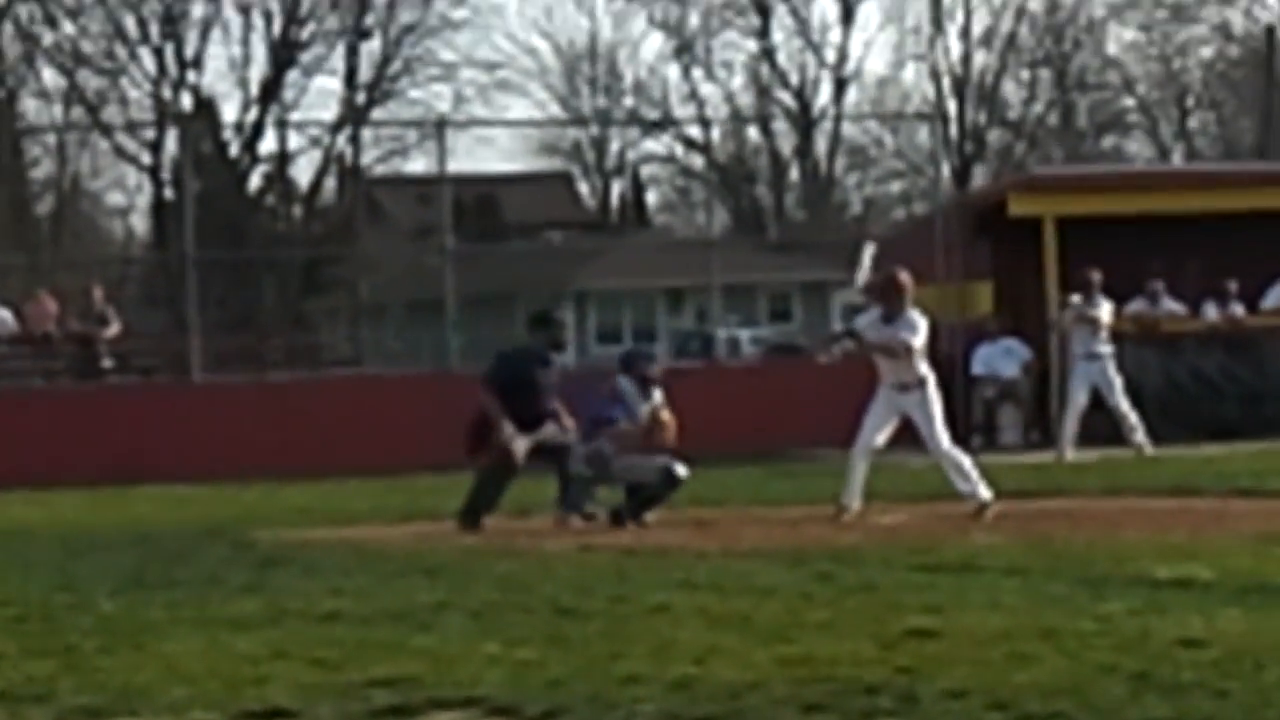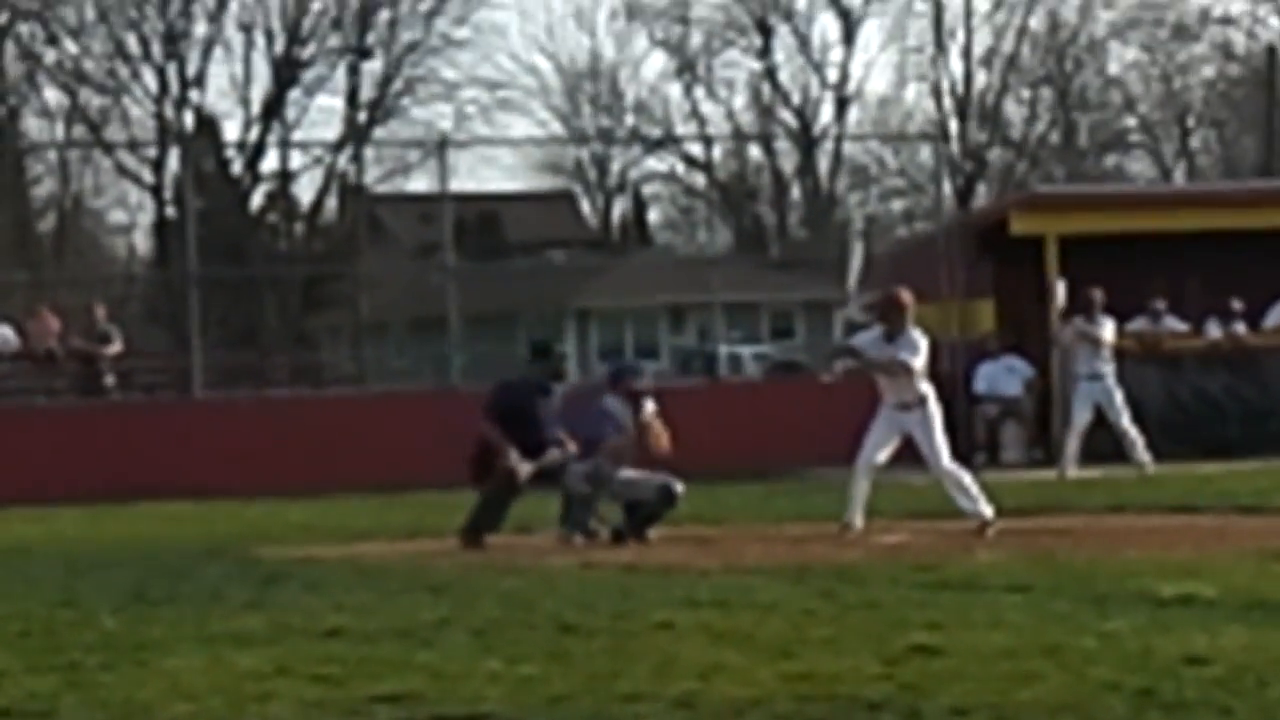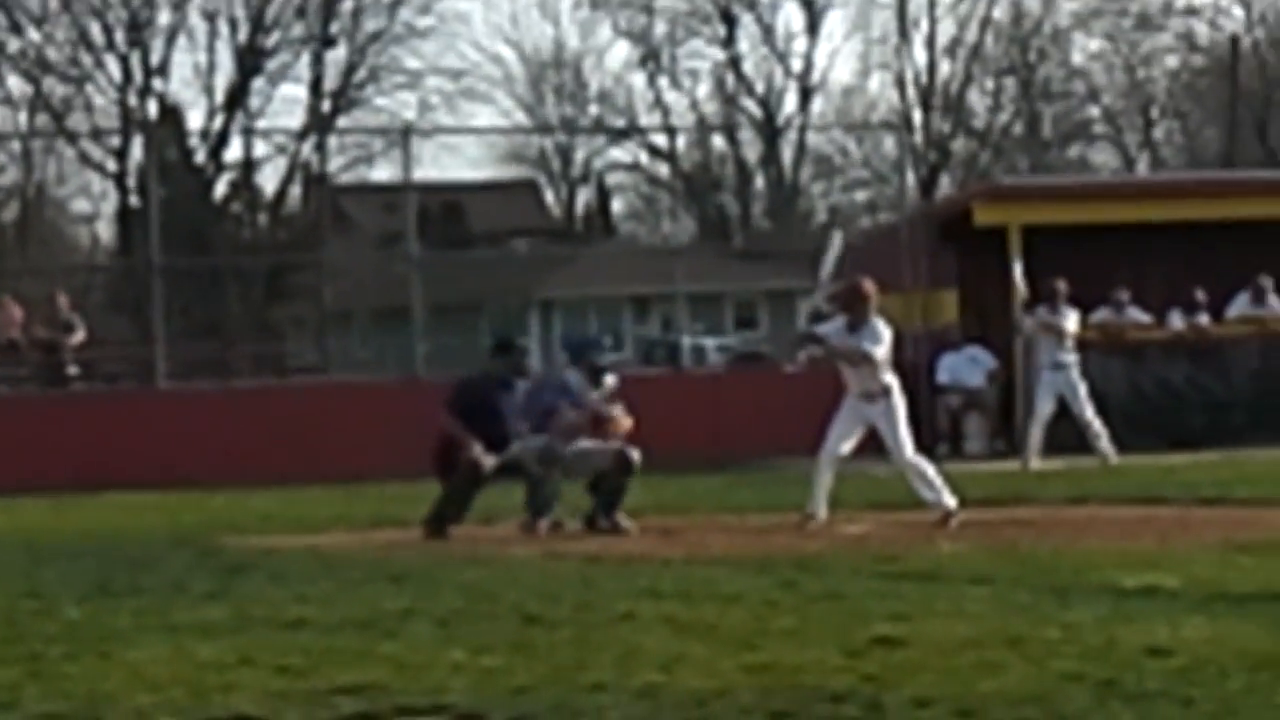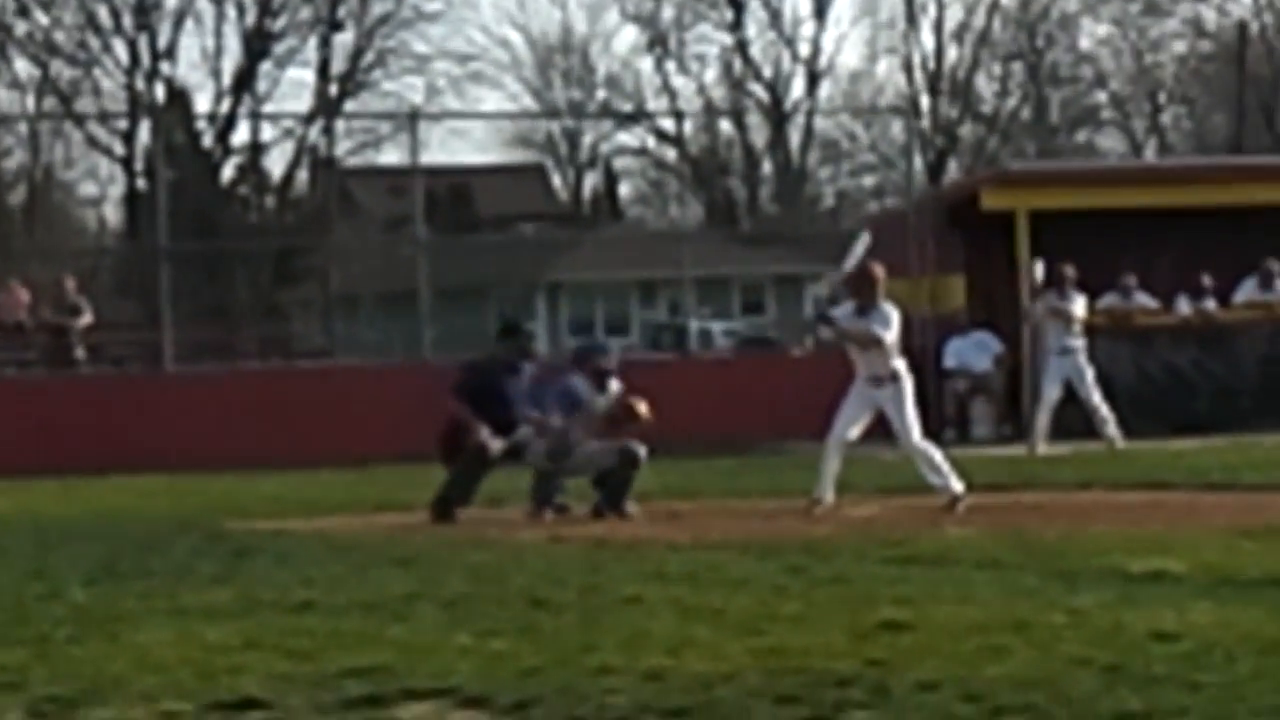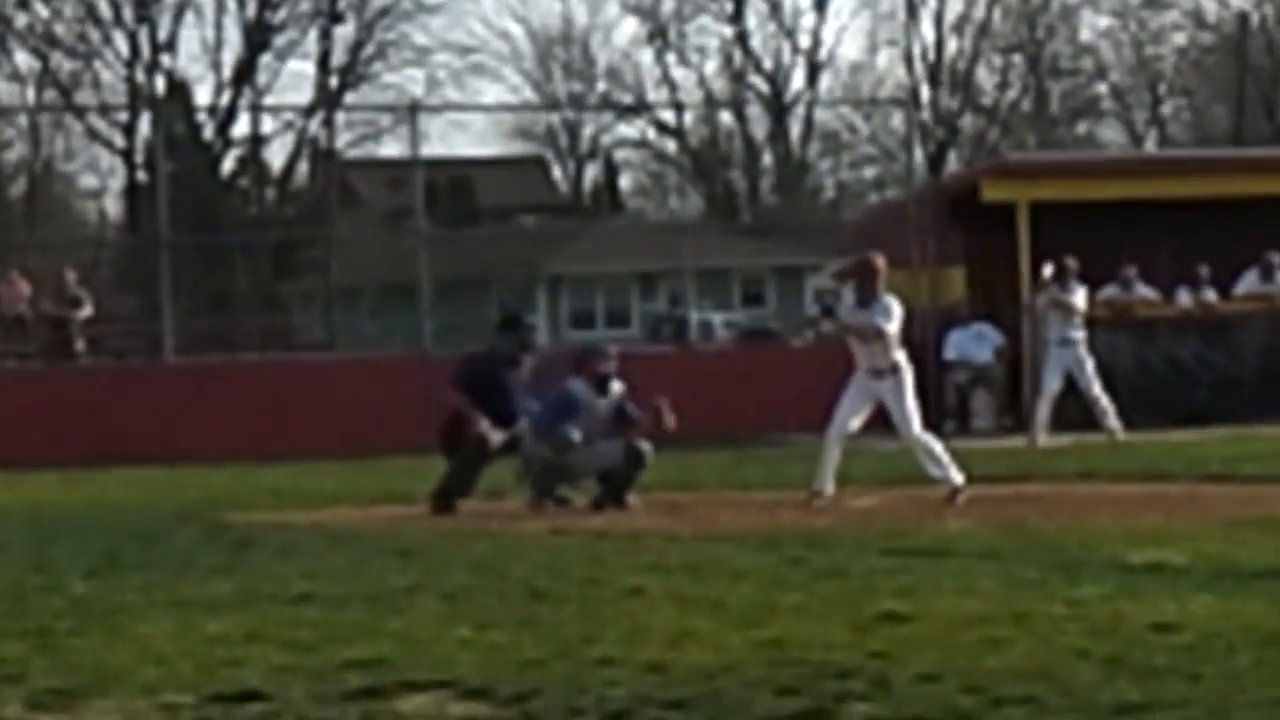
dt=0.2s
person 1, frame 1
left shoulder: (915, 322)
right shoulder: (872, 317)
left elbow: (900, 352)
right elbow: (848, 335)
left wrist: (863, 342)
left hip: (919, 390)
right hip: (890, 391)
left knee: (940, 446)
right knee: (863, 445)
left ankle: (982, 496)
right ankle: (850, 502)
person 1, frame 2
left shoulder: (916, 341)
right shoulder: (874, 335)
left elbow: (897, 371)
right elbow: (846, 351)
left wrist: (861, 359)
left hip: (920, 409)
right hip: (891, 409)
left knee: (941, 464)
right knee: (864, 462)
left ankle: (984, 513)
right ankle: (853, 520)
person 1, frame 3
left shoulder: (879, 331)
right shoulder: (838, 325)
left elbow: (857, 360)
right elbow: (809, 339)
left wrist: (824, 345)
left hip: (884, 399)
right hip: (856, 400)
left knee: (904, 456)
right knee: (828, 453)
left ankle: (947, 504)
right ankle: (816, 510)
person 1, frame 4
left shoulder: (888, 315)
right shoulder: (848, 310)
left elbow: (867, 343)
left wrist: (834, 326)
left hip: (893, 384)
right hip: (864, 385)
left knee: (912, 440)
right knee: (836, 438)
left ankle: (954, 489)
right ankle: (823, 495)
person 1, frame 5
left shoulder: (890, 307)
right shoulder: (850, 302)
left elbow: (869, 336)
left wrist: (837, 321)
left hip: (893, 377)
right hip: (864, 377)
left knee: (912, 433)
right knee: (836, 430)
left ankle: (954, 481)
right ankle: (823, 487)
person 2, frame 1
left shoulder: (549, 361)
right shoulder: (511, 359)
right elbow: (487, 393)
left wrist: (562, 416)
right wrist: (504, 422)
left hip: (540, 426)
right hip: (512, 429)
left knee: (571, 448)
right knee: (509, 457)
left ankle: (573, 509)
right ankle: (471, 514)
person 2, frame 2
left shoulder: (548, 391)
right shoulder: (511, 390)
right elbow: (487, 424)
left wrist: (564, 442)
right wrist: (507, 450)
left hip: (541, 454)
right hip: (510, 456)
right knee: (510, 477)
right ankle: (473, 532)
person 2, frame 3
left shoulder: (512, 386)
right shoulder: (471, 386)
right elbow: (449, 419)
right wrist: (471, 443)
left hip: (503, 450)
right hip: (473, 452)
right knee: (477, 469)
right ankle: (435, 523)
person 2, frame 4
left shoulder: (521, 371)
right shoulder: (479, 369)
left elbow: (519, 408)
right elbow: (456, 404)
right wrist: (478, 428)
left hip: (509, 434)
right hip: (474, 437)
right knee: (482, 450)
right ankle: (442, 506)
person 2, frame 5
left shoulder: (521, 362)
right shoulder: (479, 362)
left elbow: (519, 401)
right elbow: (456, 396)
right wrist: (479, 421)
left hip: (509, 427)
right hip: (470, 429)
right knee: (482, 442)
right ankle: (442, 498)
person 3, frame 1
left shoulder: (1105, 304)
right shoulder: (1075, 305)
left elbow: (1098, 322)
right elbow: (1064, 327)
left wrist: (1077, 311)
left hip: (1103, 361)
right hip: (1081, 363)
left knee: (1120, 404)
right knee: (1073, 406)
left ankle: (1141, 443)
right ankle: (1065, 448)
person 3, frame 2
left shoulder: (1108, 323)
right shoulder: (1075, 323)
left elbow: (1101, 341)
right elbow: (1065, 343)
left wrist: (1081, 331)
left hip: (1105, 380)
right hip: (1083, 381)
left knee: (1123, 422)
right knee: (1076, 425)
left ankle: (1144, 461)
right ankle: (1067, 466)
person 3, frame 3
left shoulder: (1071, 314)
right shoulder: (1038, 313)
left elbow: (1065, 333)
right elbow: (1027, 333)
left wrist: (1043, 322)
left hip: (1068, 370)
right hip: (1046, 371)
left knee: (1086, 413)
right knee: (1039, 415)
left ankle: (1106, 452)
right ankle: (1030, 457)
person 3, frame 4
left shoulder: (1079, 298)
right shoulder: (1046, 299)
left elbow: (1073, 318)
right elbow: (1034, 319)
left wrist: (1052, 306)
left hip: (1076, 355)
right hip: (1054, 356)
left knee: (1093, 398)
right knee: (1046, 399)
left ankle: (1113, 436)
right ankle: (1037, 442)
person 3, frame 5
left shoulder: (1080, 290)
right shoulder: (1048, 291)
left elbow: (1074, 309)
right elbow: (1038, 313)
left wrist: (1053, 298)
left hip: (1077, 347)
right hip: (1055, 347)
left knee: (1093, 389)
right knee: (1047, 391)
left ankle: (1114, 428)
right ankle: (1037, 433)
person 4, frame 1
left shoulder: (654, 399)
right shoulder: (618, 395)
left elbow: (665, 443)
right elbow: (612, 434)
left hip: (626, 461)
right hip: (594, 457)
left knee: (676, 473)
right knee: (601, 451)
left ankle: (628, 511)
person 4, frame 2
left shoulder: (645, 410)
right shoulder: (604, 412)
left elbow: (663, 448)
right elbow: (606, 451)
left wrist: (652, 422)
left hip: (619, 476)
right hip: (589, 476)
left knee: (673, 490)
left ankle: (629, 529)
right ankle: (575, 528)
person 4, frame 3
left shoulder: (605, 385)
right shoulder: (563, 384)
right elbow: (558, 425)
right wrist: (590, 418)
left hip: (576, 446)
right hip: (550, 448)
left knee: (628, 458)
left ankle: (605, 515)
person 4, frame 4
left shoulder: (612, 389)
right shoulder: (570, 388)
right elbow: (548, 426)
left hip: (582, 449)
right hip: (556, 450)
left knee: (635, 452)
left ankle: (611, 504)
person 4, frame 5
left shoulder: (615, 391)
right shoulder: (571, 393)
left elbow: (637, 425)
right elbow: (538, 431)
left wrist: (659, 416)
left hip: (590, 456)
right hip: (558, 458)
left knee: (640, 449)
